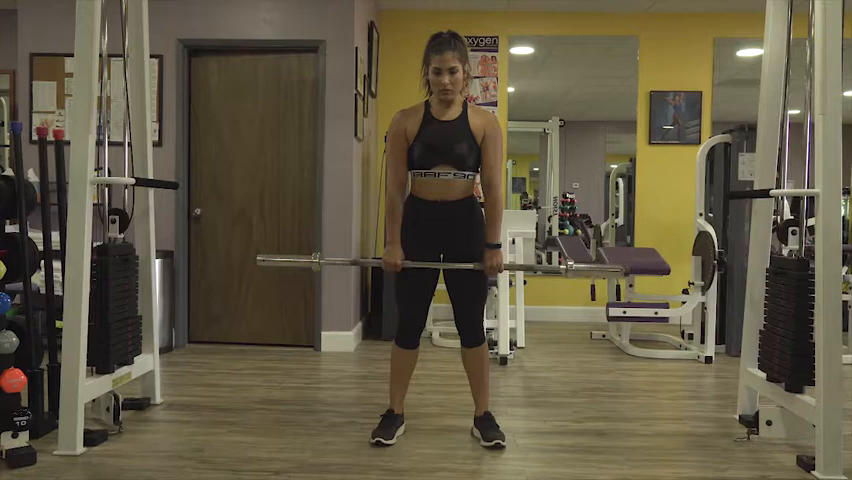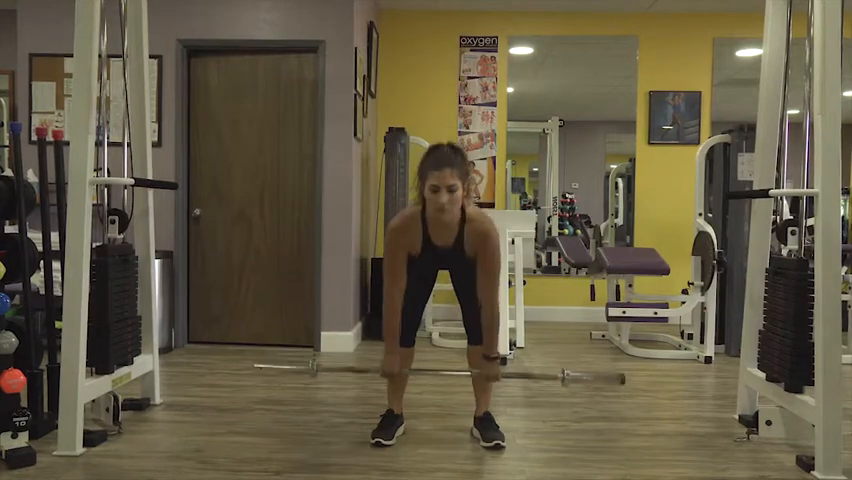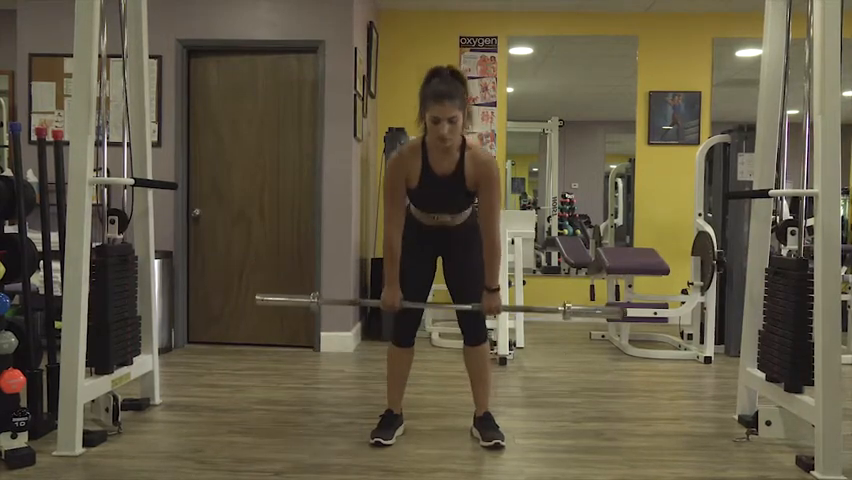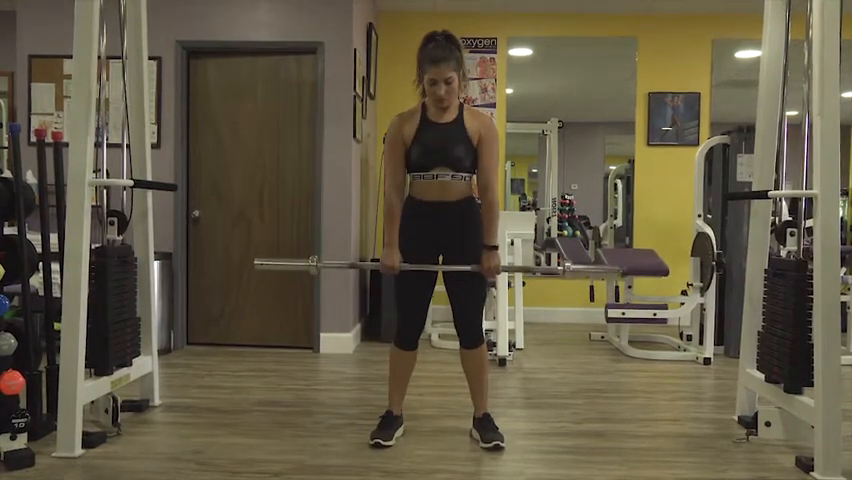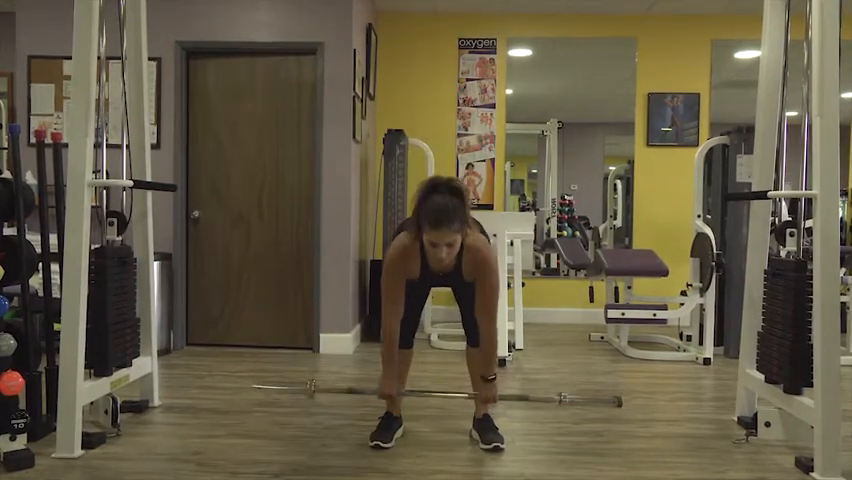
dt=1s
person 1, frame 1
left shoulder: (484, 122)
right shoulder: (405, 121)
left elbow: (493, 188)
right elbow: (395, 187)
left wrist: (494, 245)
right wrist: (392, 242)
left hip: (465, 224)
right hip: (418, 224)
left knee: (471, 325)
right knee: (409, 324)
left ankle: (482, 415)
right ankle: (394, 412)
person 1, frame 2
left shoulder: (483, 229)
right shoulder: (401, 227)
left elbow: (489, 302)
right elbow: (393, 299)
left wrist: (491, 356)
right wrist: (391, 353)
left hip: (465, 262)
right hip: (420, 263)
left knee: (477, 328)
right knee: (405, 328)
left ankle: (482, 416)
right ankle: (394, 414)
person 1, frame 3
left shoulder: (482, 163)
right shoulder: (403, 160)
left elbow: (490, 231)
right elbow: (393, 227)
left wrist: (491, 289)
right wrist: (391, 285)
left hip: (463, 237)
right hip: (417, 237)
left knee: (474, 326)
right knee: (404, 326)
left ankle: (482, 416)
right ankle: (393, 414)
person 1, frame 4
left shoulder: (480, 124)
right shoulder: (403, 124)
left elbow: (489, 189)
right elbow: (392, 189)
left wrist: (491, 246)
right wrist: (390, 245)
left hip: (464, 225)
right hip: (416, 225)
left knee: (470, 327)
right knee: (408, 326)
left ankle: (482, 417)
right ankle: (393, 415)
person 1, frame 5
left shoulder: (481, 253)
right shoulder: (400, 252)
left elbow: (488, 328)
right elbow: (390, 323)
left wrist: (488, 378)
right wrist: (389, 374)
left knee: (477, 330)
right knee: (403, 330)
left ankle: (482, 418)
right ankle: (393, 416)
